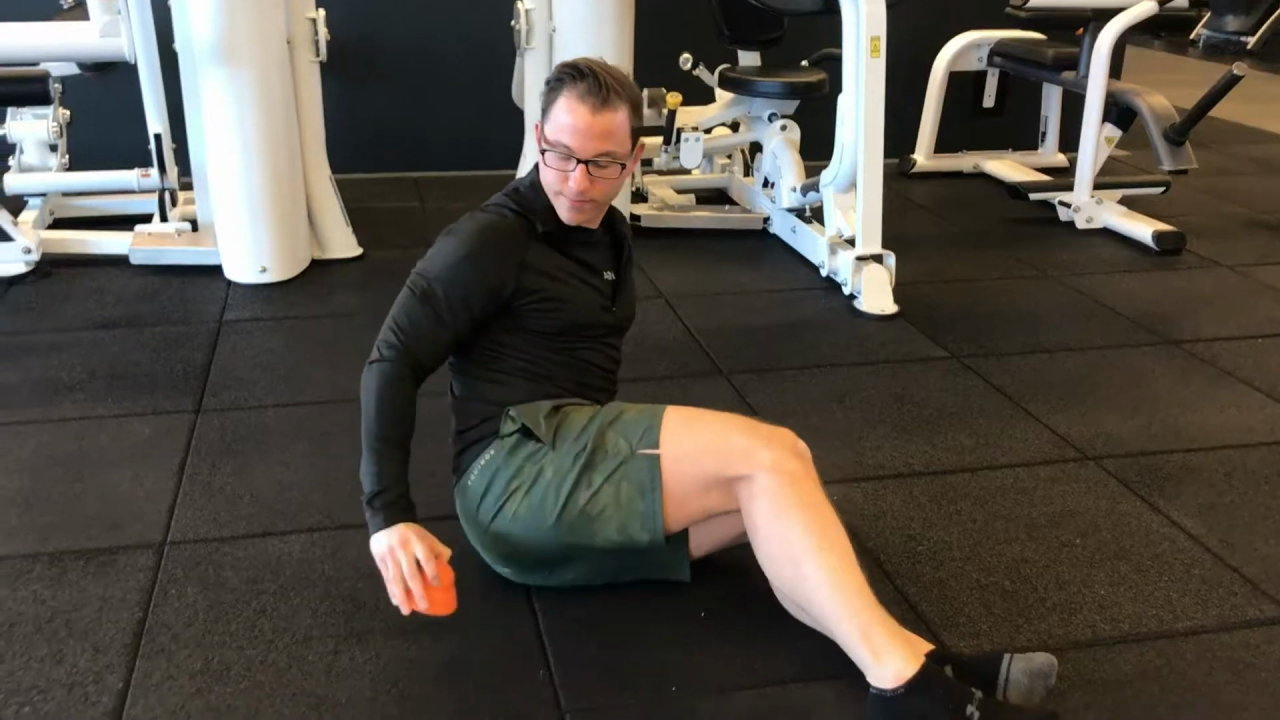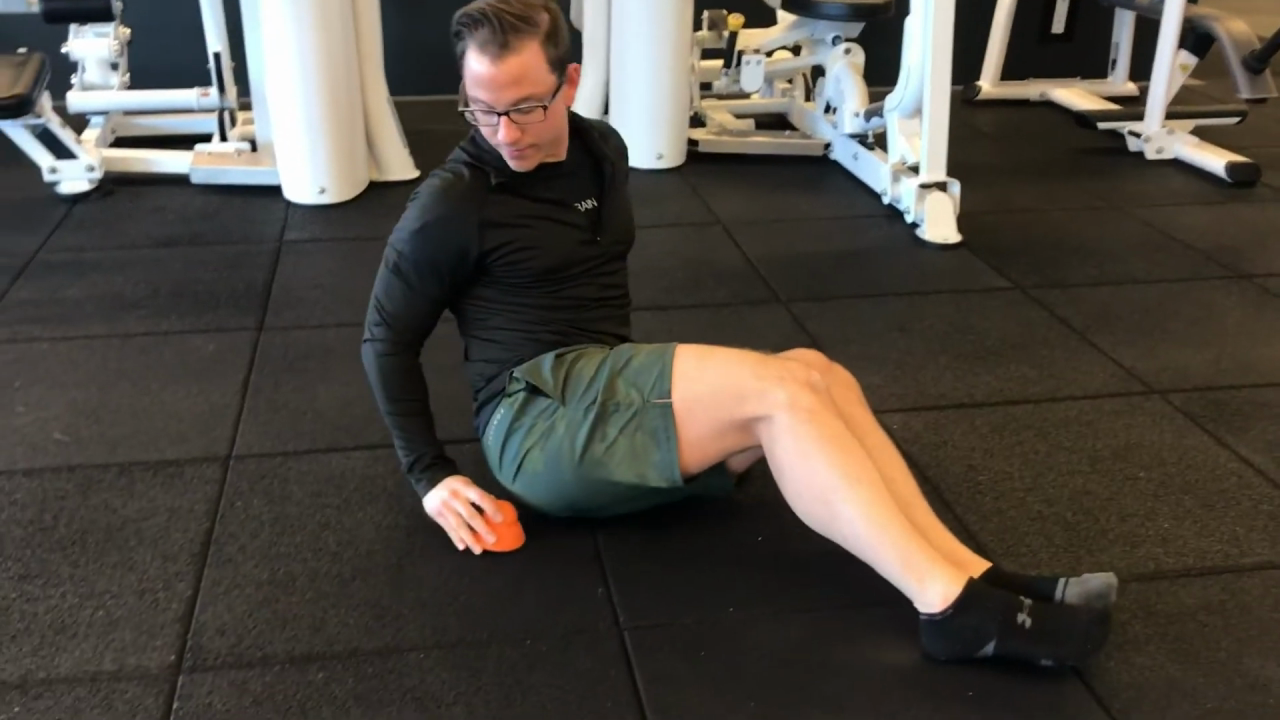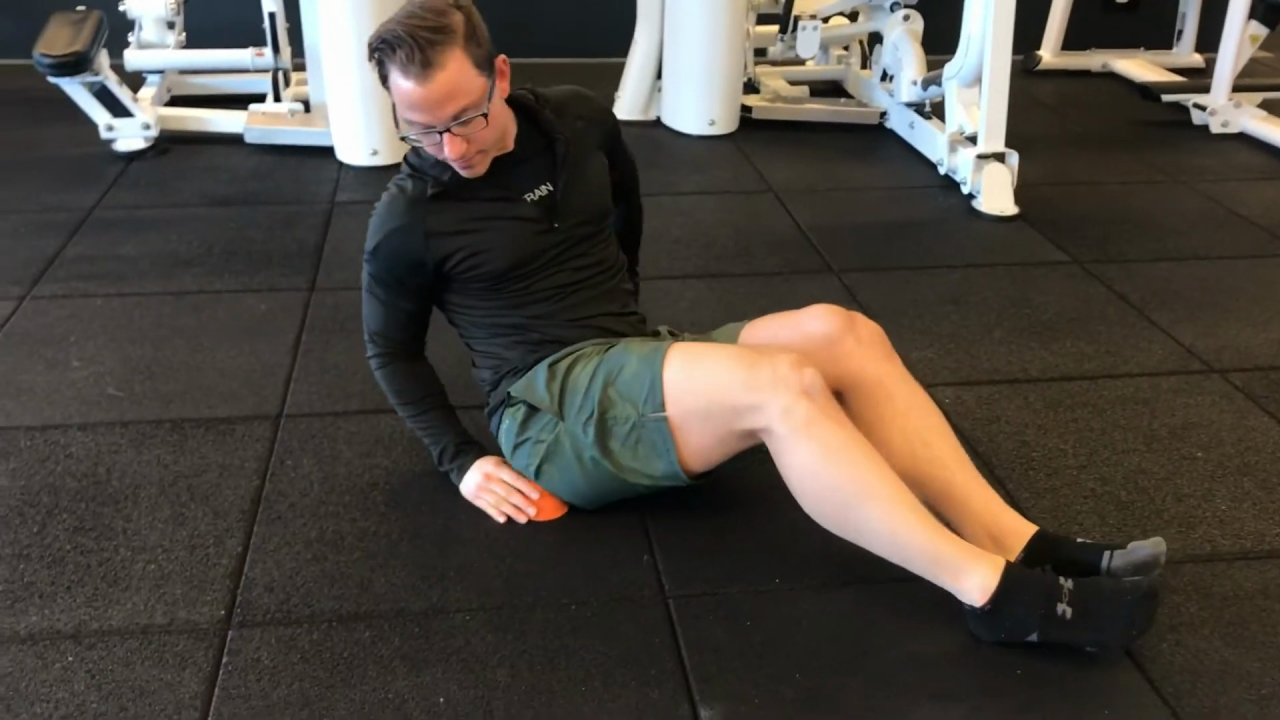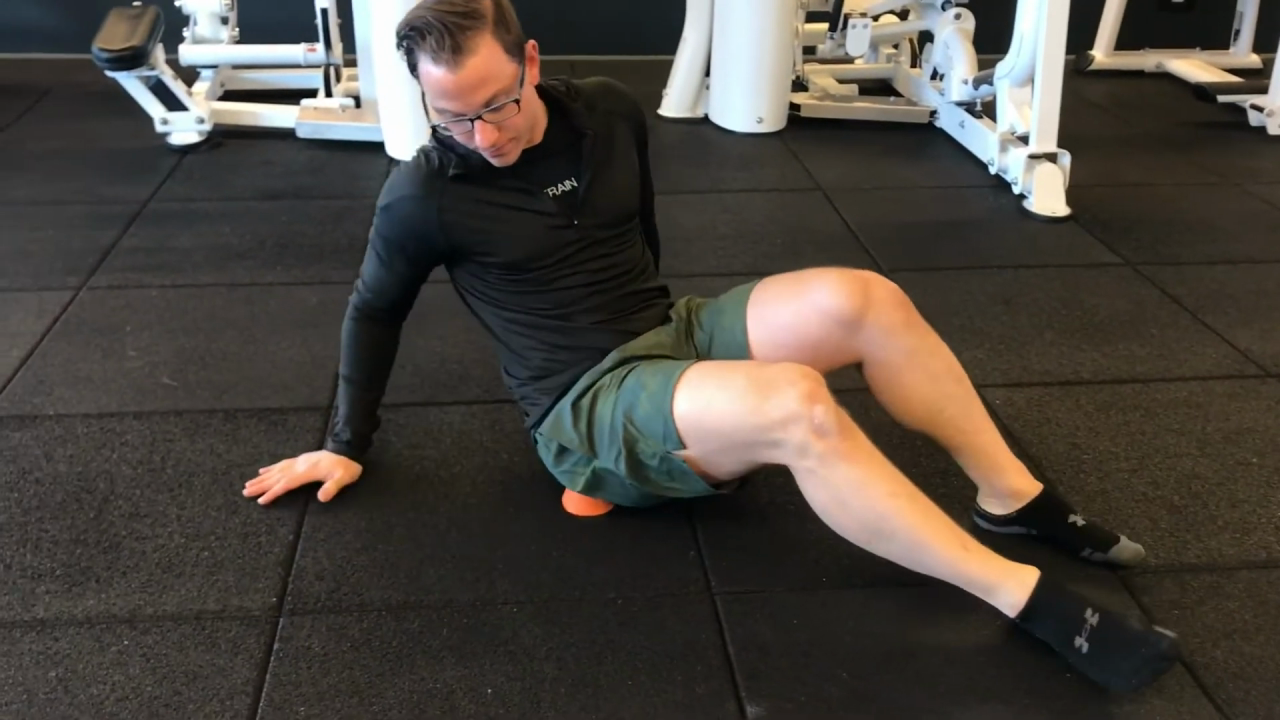
dt=0.7s
person 1, frame 1
left shoulder: (608, 234)
right shoulder: (488, 242)
right elbow: (391, 366)
right wrist: (388, 515)
left hip: (574, 485)
right hip: (517, 476)
left knee: (773, 485)
right knee: (767, 457)
left ankle: (910, 663)
person 1, frame 2
left shoulder: (601, 149)
right shoulder: (451, 205)
right elbow: (387, 341)
right wrist: (430, 476)
left hip: (609, 406)
right hip: (538, 422)
left knee: (819, 378)
right knee: (782, 390)
left ankle: (971, 578)
right ankle: (951, 606)
person 1, frame 3
left shoulder: (577, 118)
right shoulder: (409, 220)
right elbow: (391, 348)
right wrist: (461, 459)
left hip: (645, 357)
right hip: (553, 410)
left knee: (841, 335)
right knee: (785, 384)
left ankle: (1015, 544)
right ankle: (998, 593)
person 1, frame 4
left shoulder: (608, 112)
right shoulder: (422, 197)
right elbow: (374, 313)
right wrist: (346, 445)
left hip: (675, 333)
right hip: (589, 412)
left knee: (861, 300)
right knee: (797, 403)
left ankle: (1015, 498)
right ankle: (1031, 601)
